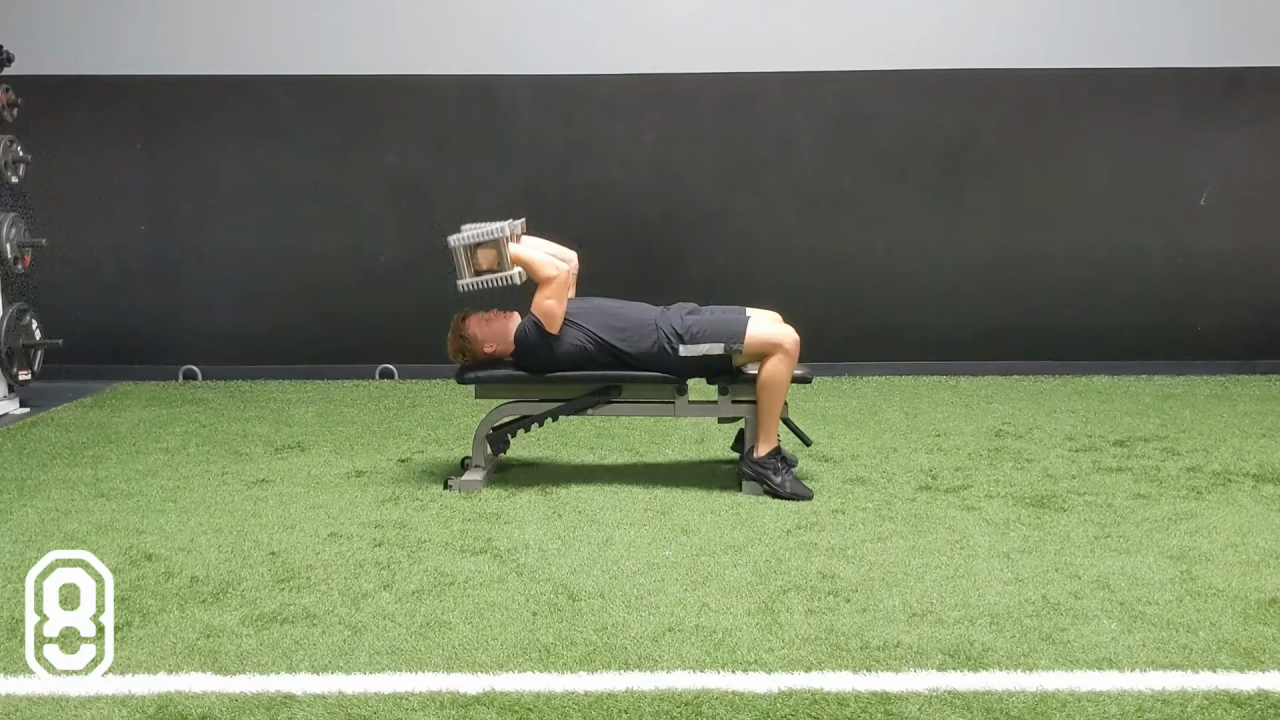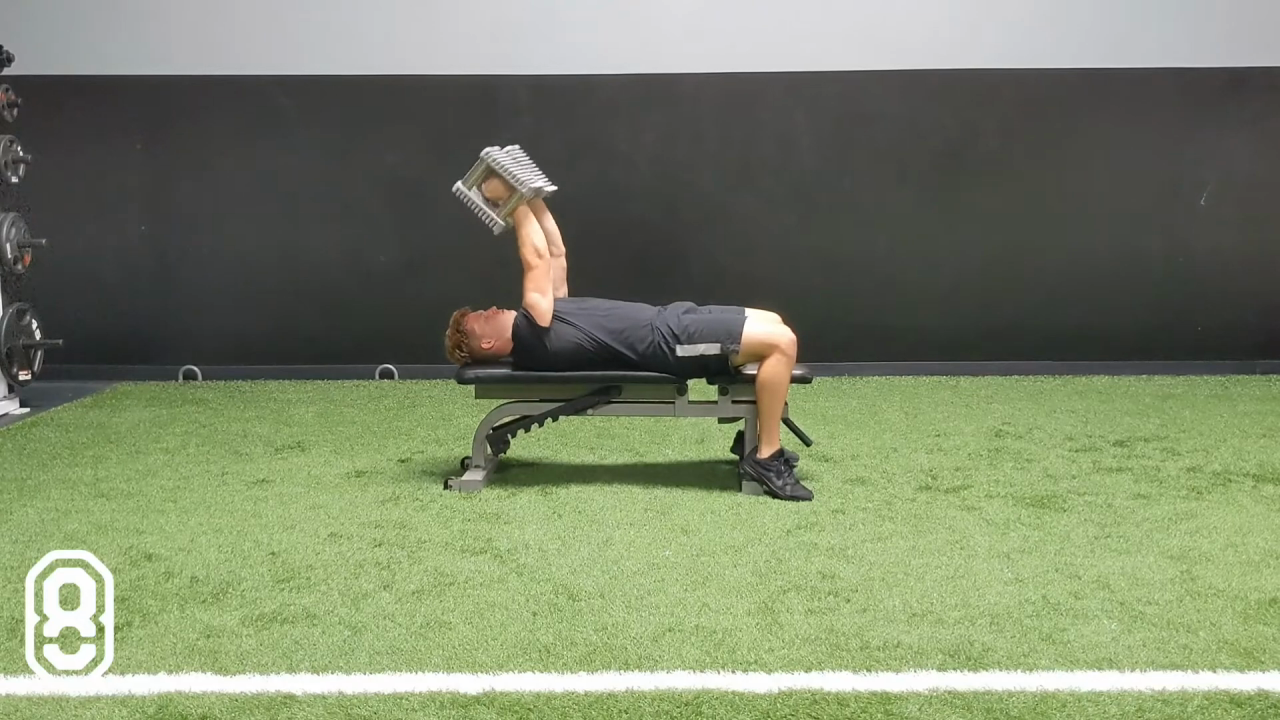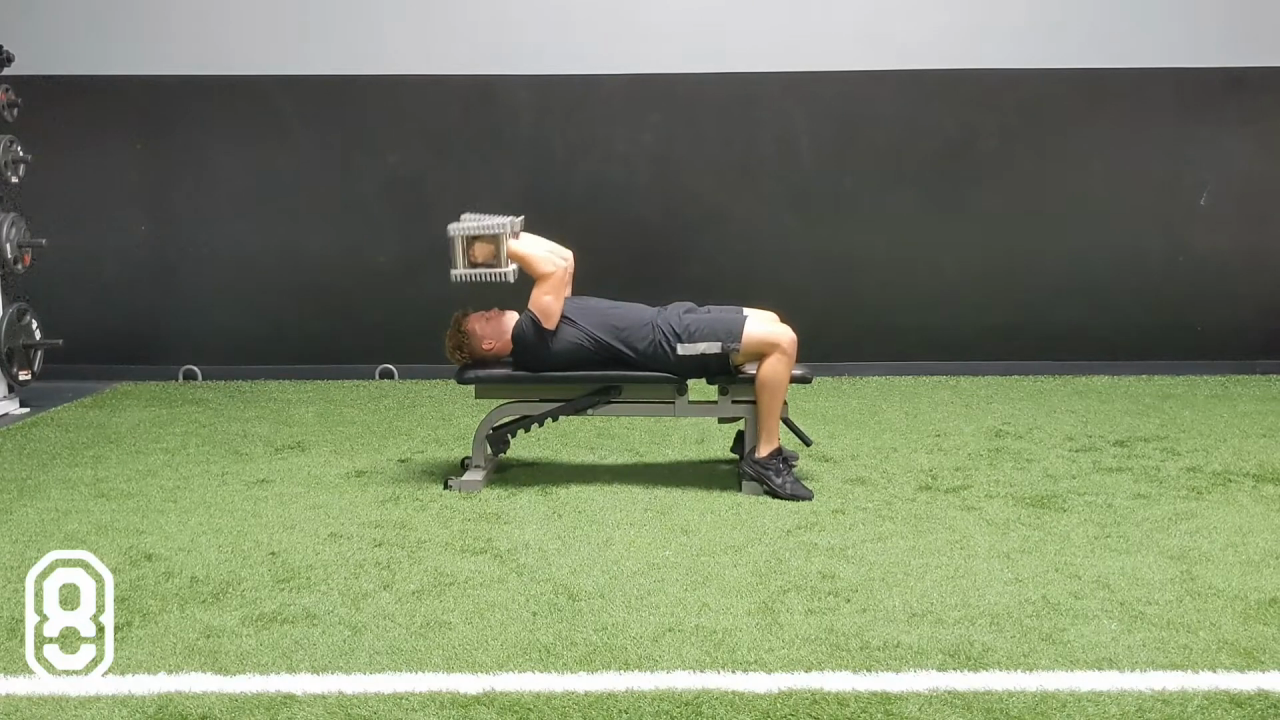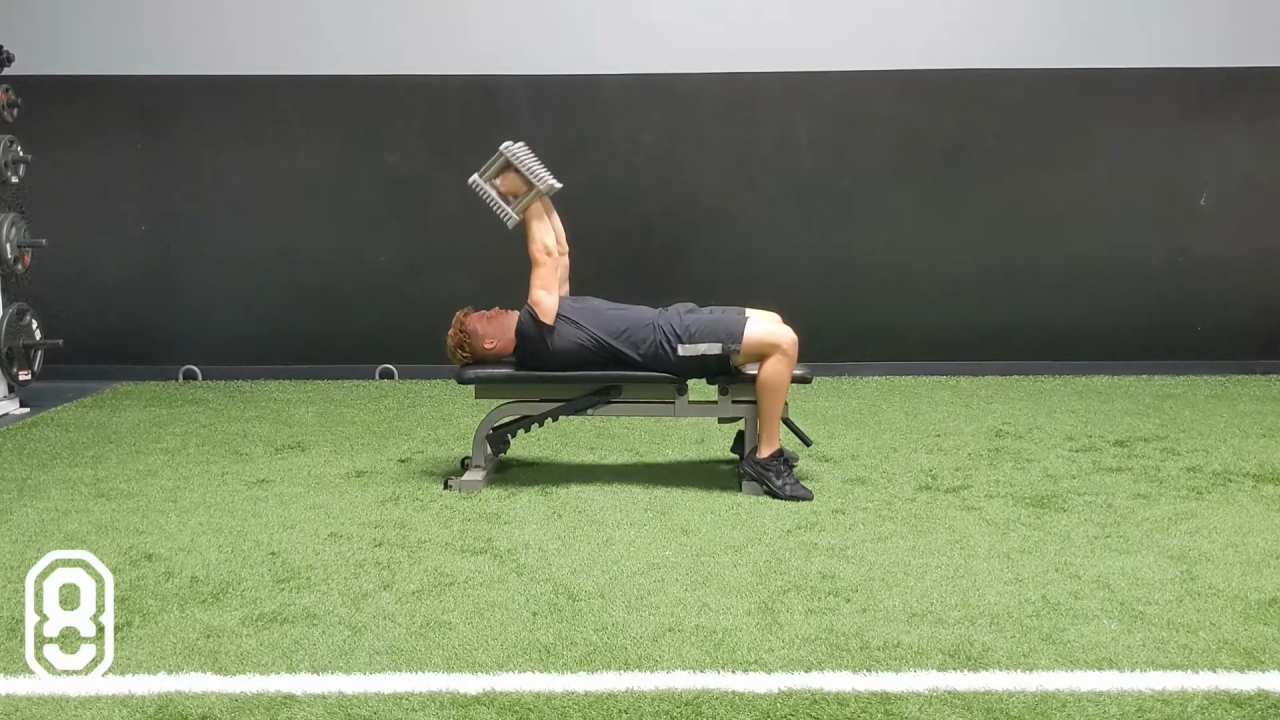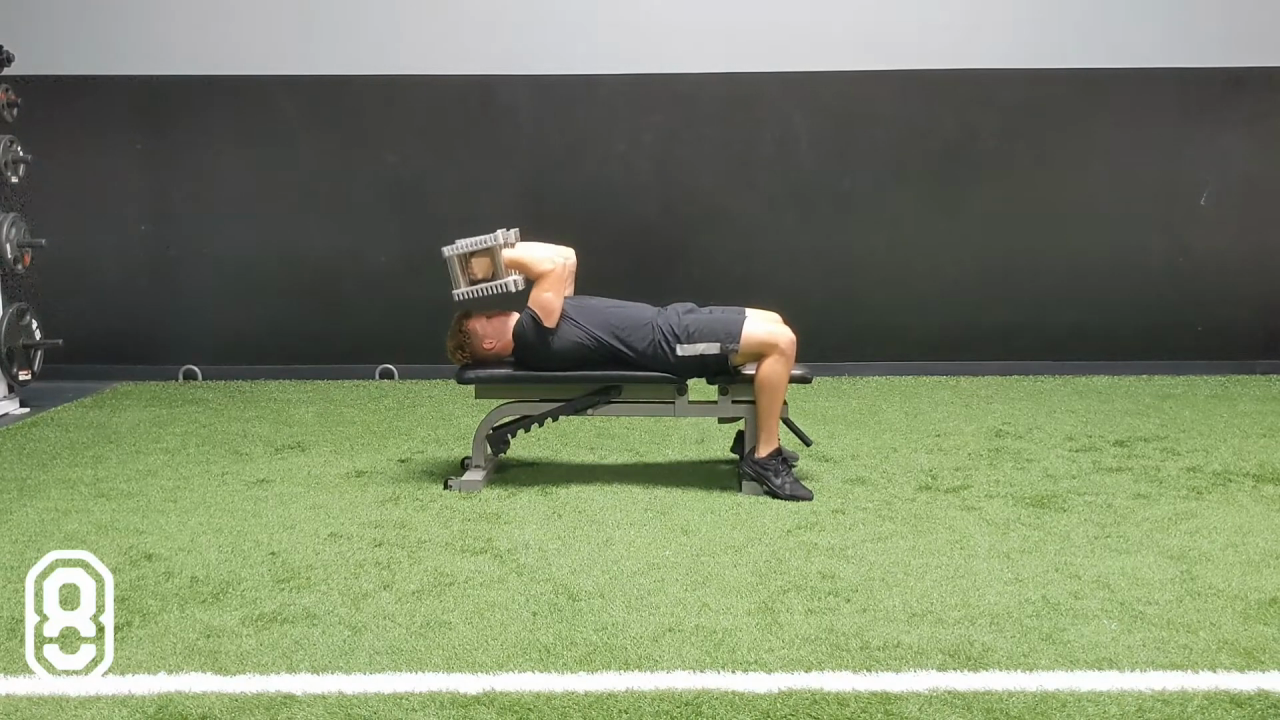
dt=1s
person 1, frame 1
left shoulder: (534, 331)
right shoulder: (532, 345)
left elbow: (570, 261)
right elbow: (557, 272)
left wrist: (514, 241)
right wrist: (504, 251)
left hip: (666, 322)
right hip: (669, 342)
left knee: (773, 325)
right knee: (784, 341)
left ankle: (762, 442)
right ankle: (763, 458)
person 1, frame 2
left shoulder: (537, 323)
right shoulder: (531, 340)
left elbow: (556, 256)
right elbow: (537, 259)
left wrist: (530, 198)
right wrist: (510, 198)
left hip: (665, 321)
right hip: (667, 342)
left knee: (772, 325)
right knee: (781, 341)
left ankle: (762, 437)
right ankle: (766, 458)
person 1, frame 3
left shoulder: (533, 330)
right shoulder: (530, 341)
left elbow: (565, 260)
right elbow: (554, 270)
left wrist: (510, 237)
right wrist: (501, 244)
left hip: (664, 322)
right hip: (666, 341)
left knee: (770, 324)
right knee: (781, 340)
left ankle: (760, 437)
right ankle: (765, 458)
person 1, frame 4
left shoulder: (541, 321)
right shoulder: (534, 339)
left elbow: (560, 255)
right elbow: (546, 257)
left wrist: (537, 196)
right wrist: (525, 194)
left hip: (667, 323)
right hip: (668, 342)
left knee: (772, 324)
right knee: (782, 342)
left ankle: (760, 437)
right ankle: (765, 458)
person 1, frame 5
left shoulder: (535, 327)
right shoulder: (530, 339)
left elbow: (566, 260)
right elbow: (554, 266)
left wrist: (504, 250)
right wrist: (498, 258)
left hip: (666, 323)
right hip: (667, 342)
left knee: (772, 325)
right knee: (780, 341)
left ankle: (762, 440)
right ankle: (764, 459)
